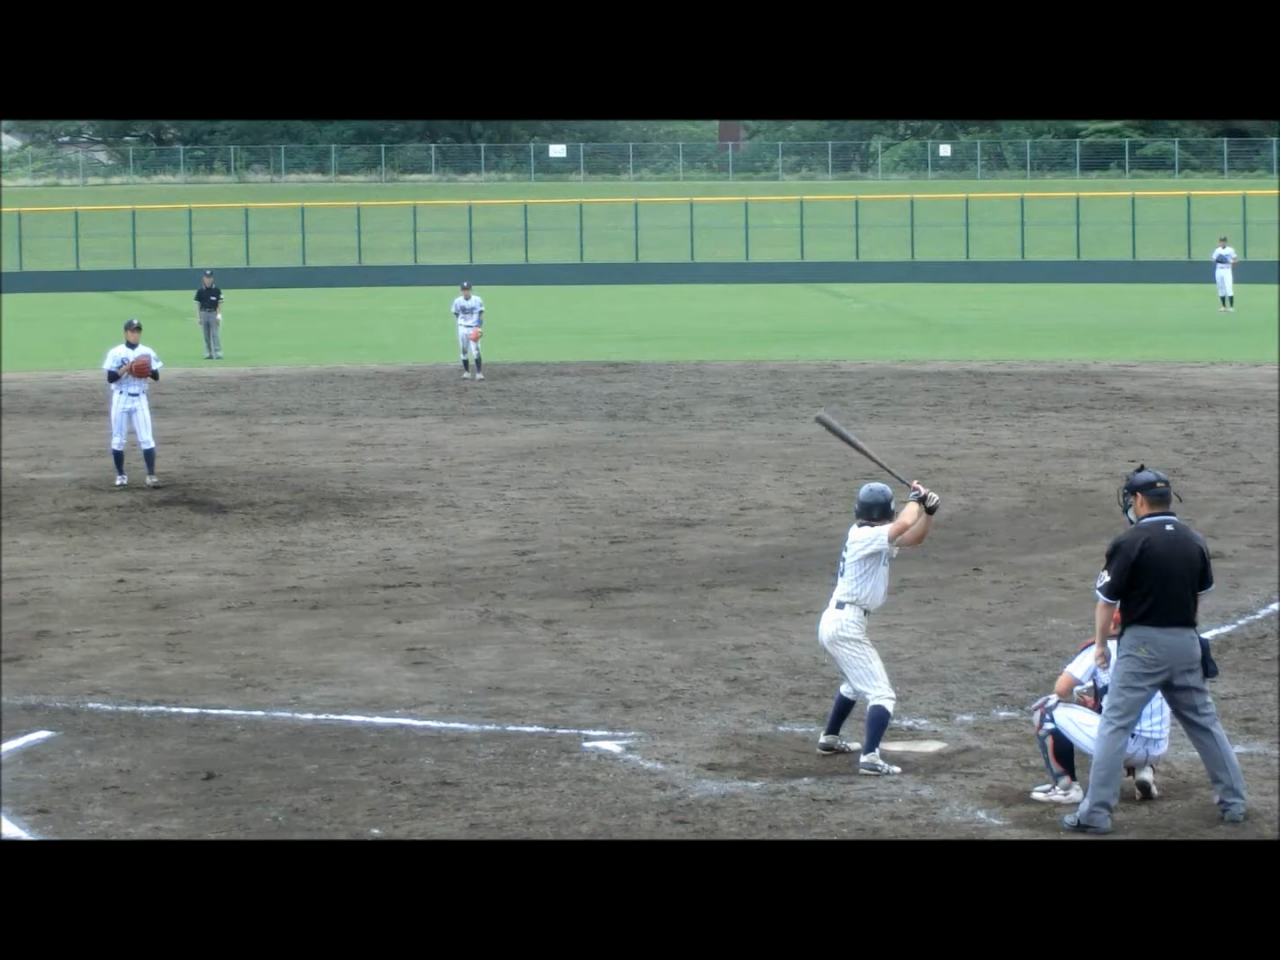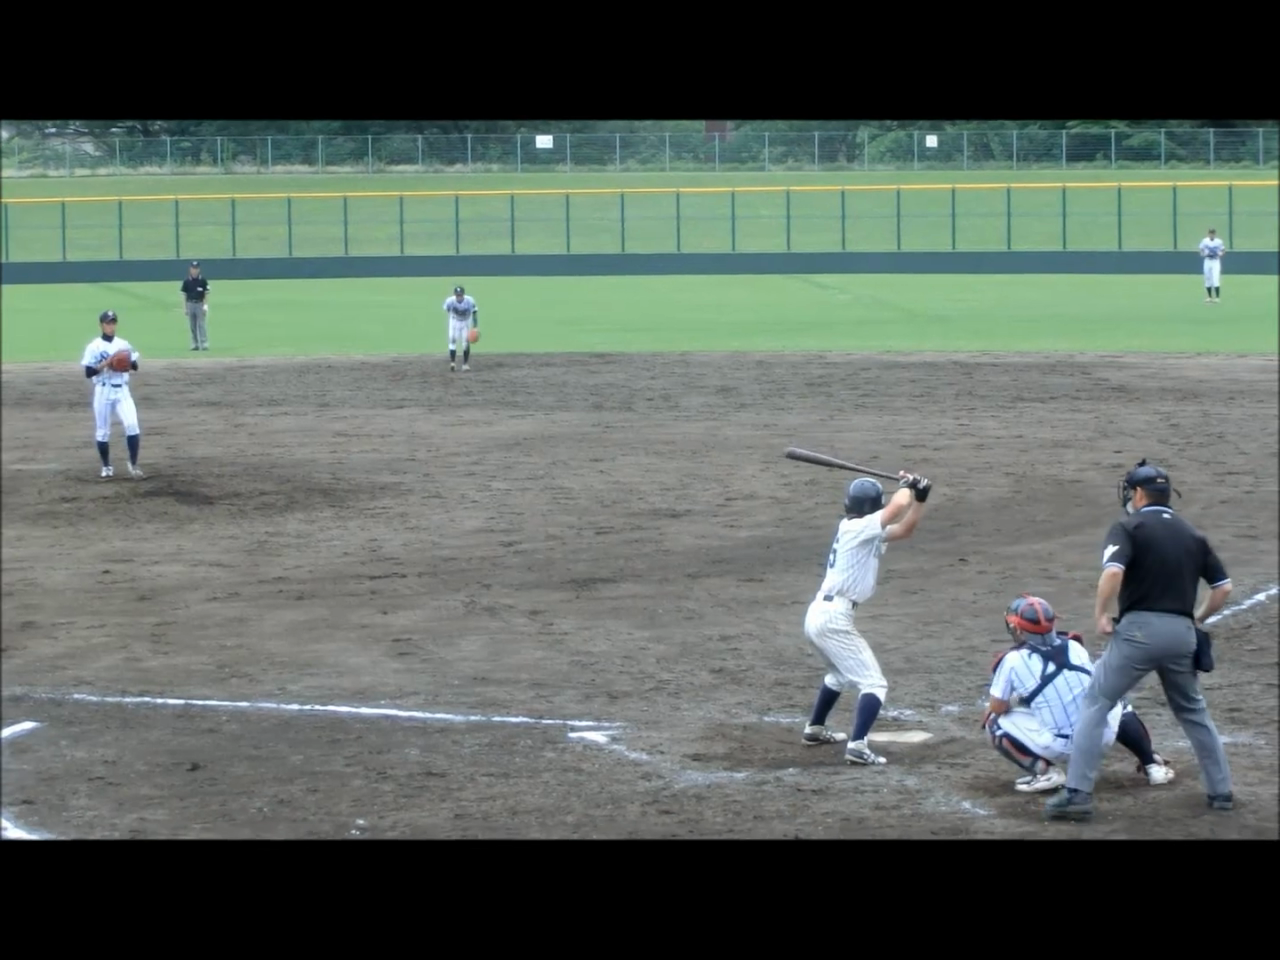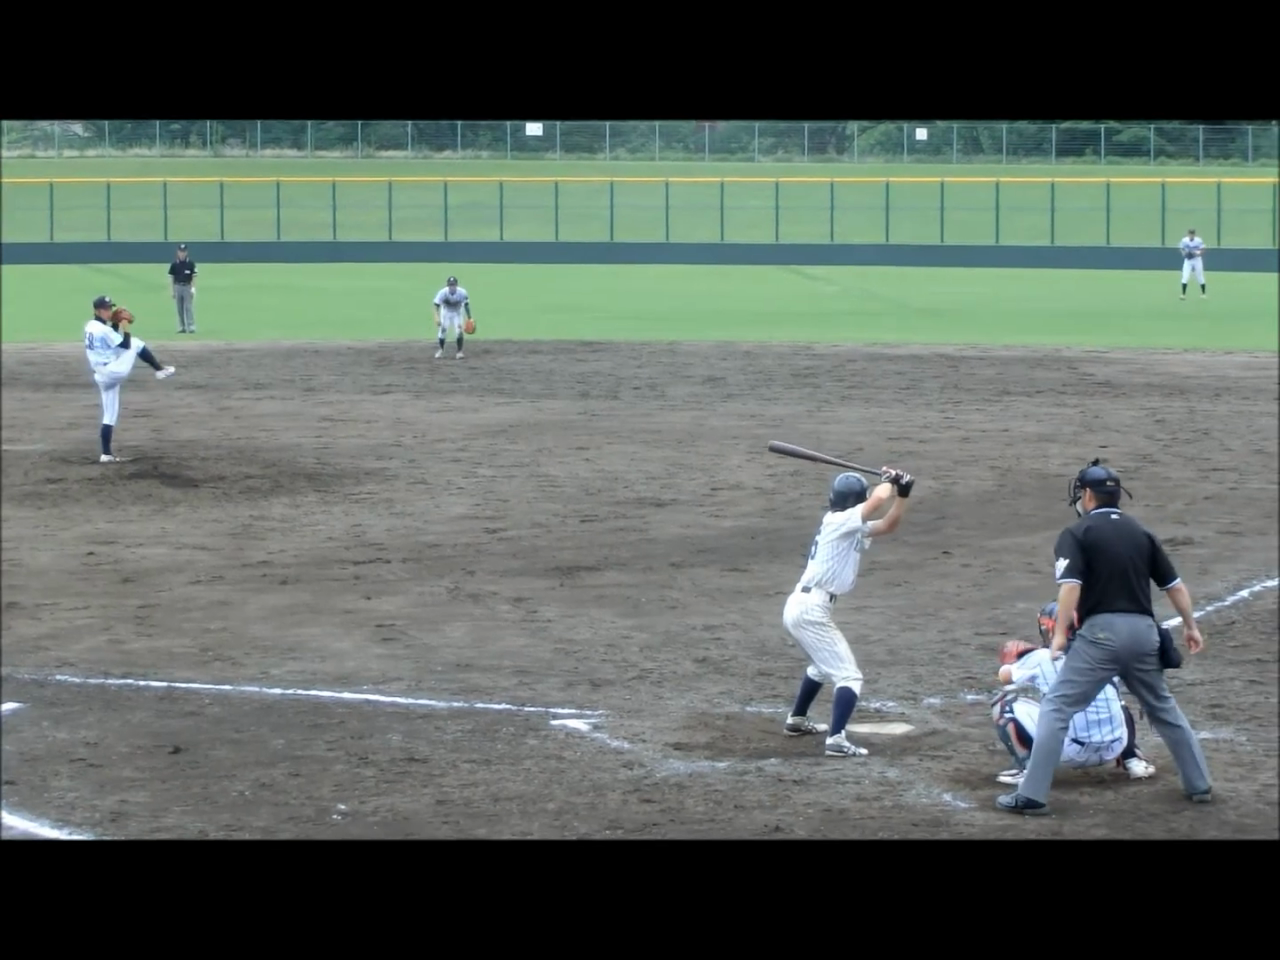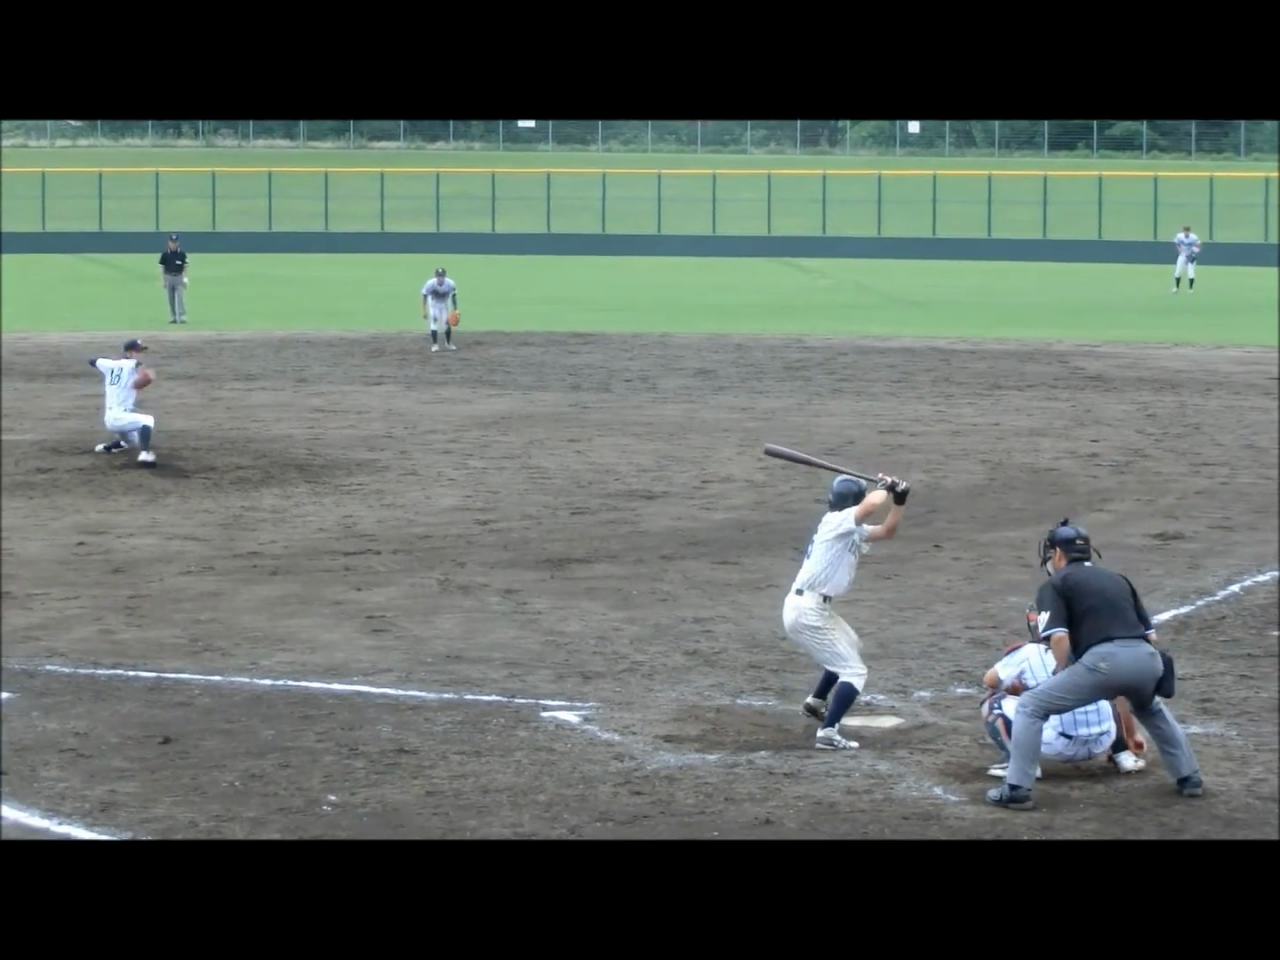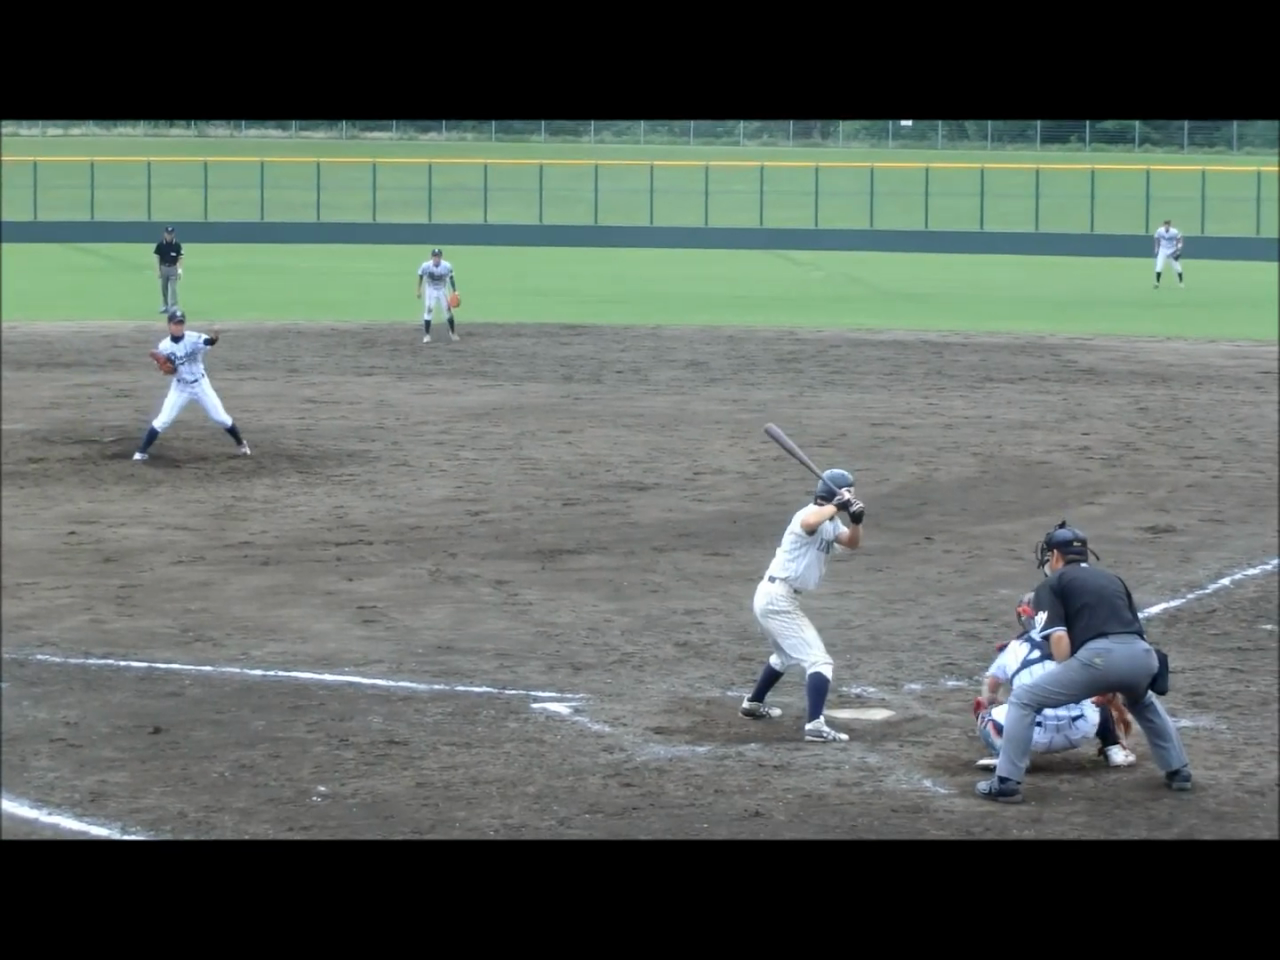
dt=1s
person 1, frame 1
left shoulder: (1129, 542)
right shoulder: (1195, 541)
left elbow: (1107, 601)
right elbow: (1200, 595)
left wrist: (1100, 643)
left hip: (1143, 644)
right hip: (1186, 643)
left knee: (1115, 726)
right knee: (1205, 723)
left ankle: (1095, 814)
right ankle: (1234, 802)
person 1, frame 2
left shoulder: (1128, 527)
right shoulder: (1192, 534)
left elbow: (1112, 572)
right elbow: (1223, 587)
left wrist: (1101, 615)
right wrist: (1198, 618)
left hip: (1139, 630)
right hip: (1182, 633)
left knee: (1095, 705)
right knee: (1193, 712)
left ankle: (1077, 792)
right ankle: (1221, 790)
person 1, frame 3
left shoulder: (1076, 533)
right shoulder: (1142, 534)
left elbow: (1070, 588)
right elbow: (1175, 586)
left wrist: (1060, 633)
right wrist: (1191, 627)
left hip: (1101, 633)
right hip: (1143, 631)
left knee: (1056, 708)
right knee: (1163, 709)
left ankle: (1032, 795)
right ankle: (1199, 784)
person 1, frame 4
left shoulder: (1055, 584)
right shoulder: (1118, 579)
left elbow: (1059, 638)
left wrist: (1062, 675)
left hip: (1103, 660)
right hip: (1147, 660)
left knee: (1030, 706)
right knee: (1150, 709)
left ankle: (1016, 789)
right ankle: (1189, 777)
person 1, frame 5
left shoulder: (1051, 584)
right shoulder: (1113, 579)
left elbow: (1059, 637)
left wrist: (1069, 682)
right wrist: (1112, 685)
left hip: (1099, 656)
right hip: (1142, 655)
left knee: (1023, 699)
right knee: (1143, 702)
left ankle: (1006, 782)
right ankle: (1178, 771)
person 2, frame 1
left shoulder: (868, 534)
right shoulder: (866, 536)
left elbow: (914, 537)
right elbow: (904, 524)
left wrist: (928, 511)
right wrist: (915, 498)
left hip: (836, 621)
right hip: (846, 625)
left knee: (856, 682)
right knee: (881, 693)
left ankle: (829, 739)
right ankle: (870, 758)
person 2, frame 2
left shoulder: (855, 528)
right shoulder: (859, 528)
left elbow: (903, 529)
right elbow: (898, 506)
left wrist: (920, 498)
right wrist: (906, 485)
left hip: (820, 615)
right hip: (834, 618)
left knee: (840, 674)
right knee: (874, 683)
left ankle: (814, 729)
right ankle: (858, 744)
person 2, frame 3
left shoulder: (851, 527)
right shoulder: (840, 521)
left elbow: (887, 525)
right elbow: (878, 500)
left wrist: (902, 494)
right wrist: (888, 480)
left hip: (801, 606)
right hip: (811, 610)
left knee: (823, 665)
right knee: (849, 676)
left ankle: (797, 719)
right ankle: (836, 739)
person 2, frame 4
left shoulder: (852, 529)
right shoulder: (837, 522)
left elbow: (886, 531)
right elbow: (871, 504)
left wrist: (899, 500)
right wrist: (884, 487)
left hip: (807, 607)
right hip: (807, 611)
left knee: (849, 646)
right knee: (854, 671)
left ankle: (817, 701)
right ankle: (828, 732)
person 2, frame 5
left shoulder: (829, 521)
right shoulder: (809, 514)
left elbow: (852, 543)
right elbow: (809, 523)
left wrist: (856, 519)
right wrist: (837, 505)
left hip: (773, 596)
right hip: (777, 598)
left knee: (786, 655)
right knee: (819, 660)
left ankle: (753, 702)
right ankle: (815, 724)
